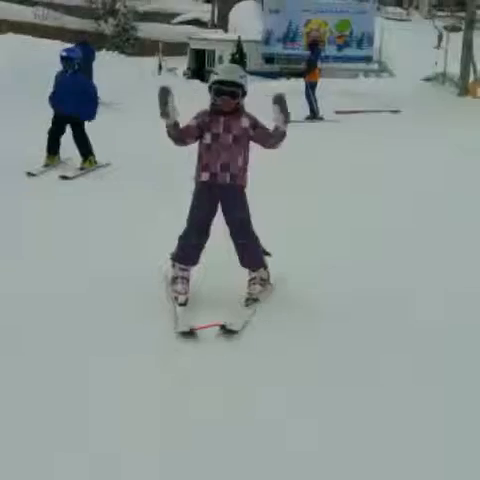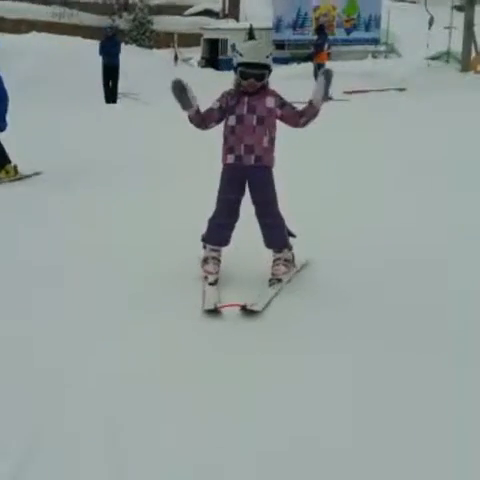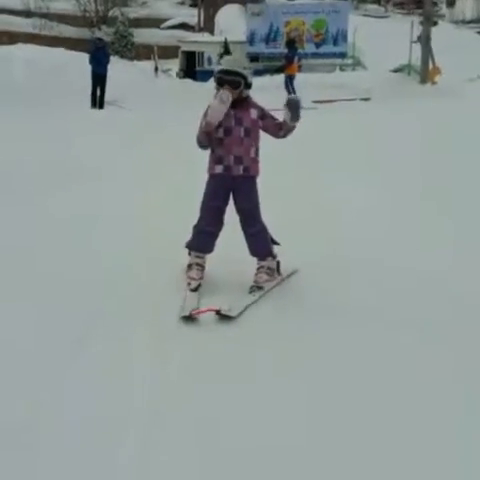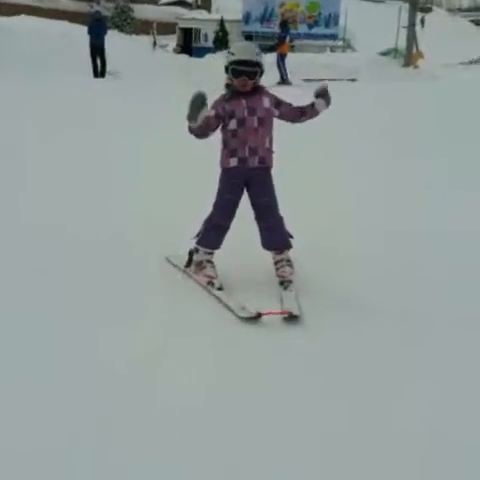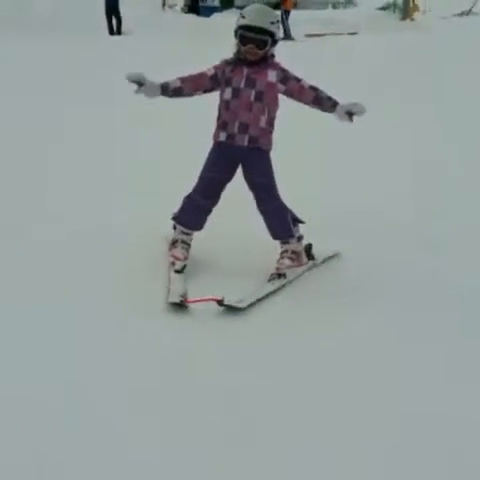
dt=1s
person 1, frame 1
left shoulder: (246, 120)
right shoulder: (204, 118)
left elbow: (270, 141)
right elbow: (181, 138)
left wrist: (281, 124)
right wrist: (170, 117)
left hip: (234, 185)
right hip: (206, 182)
left knee: (242, 231)
right knee: (195, 229)
left ankle: (258, 274)
right ankle: (180, 272)
person 1, frame 2
left shoulder: (272, 100)
right shoulder: (229, 98)
left elbow: (299, 119)
right elbow: (204, 122)
left wrist: (316, 100)
right wrist: (190, 106)
left hip: (261, 165)
right hip: (233, 164)
left knee: (268, 211)
right knee: (225, 211)
left ankle: (282, 254)
right ankle: (212, 252)
person 1, frame 3
left shoulder: (254, 111)
right shoulder: (214, 110)
left elbow: (279, 130)
right elbow: (203, 143)
left wrist: (291, 119)
right wrist: (214, 118)
left hip: (246, 175)
right hip: (218, 174)
left knee: (251, 220)
right knee: (209, 219)
left ankle: (267, 262)
right ankle: (196, 260)
person 1, frame 4
left shoulder: (267, 99)
right shoulder: (224, 102)
left elbow: (295, 114)
right elbow: (203, 131)
left wrist: (317, 106)
right wrist: (195, 118)
left hip: (261, 168)
right hip: (232, 168)
left knee: (269, 214)
right knee: (222, 213)
left ankle: (282, 256)
right ankle: (201, 256)
person 1, frame 5
left shoulder: (276, 73)
right shoulder: (227, 68)
left elbow: (305, 91)
right elbow: (196, 83)
left wrist: (337, 107)
right wrist: (157, 88)
left hip: (257, 147)
right hip: (224, 143)
left knee: (268, 198)
right knee: (204, 192)
left ankle: (293, 244)
right ankle: (181, 236)
